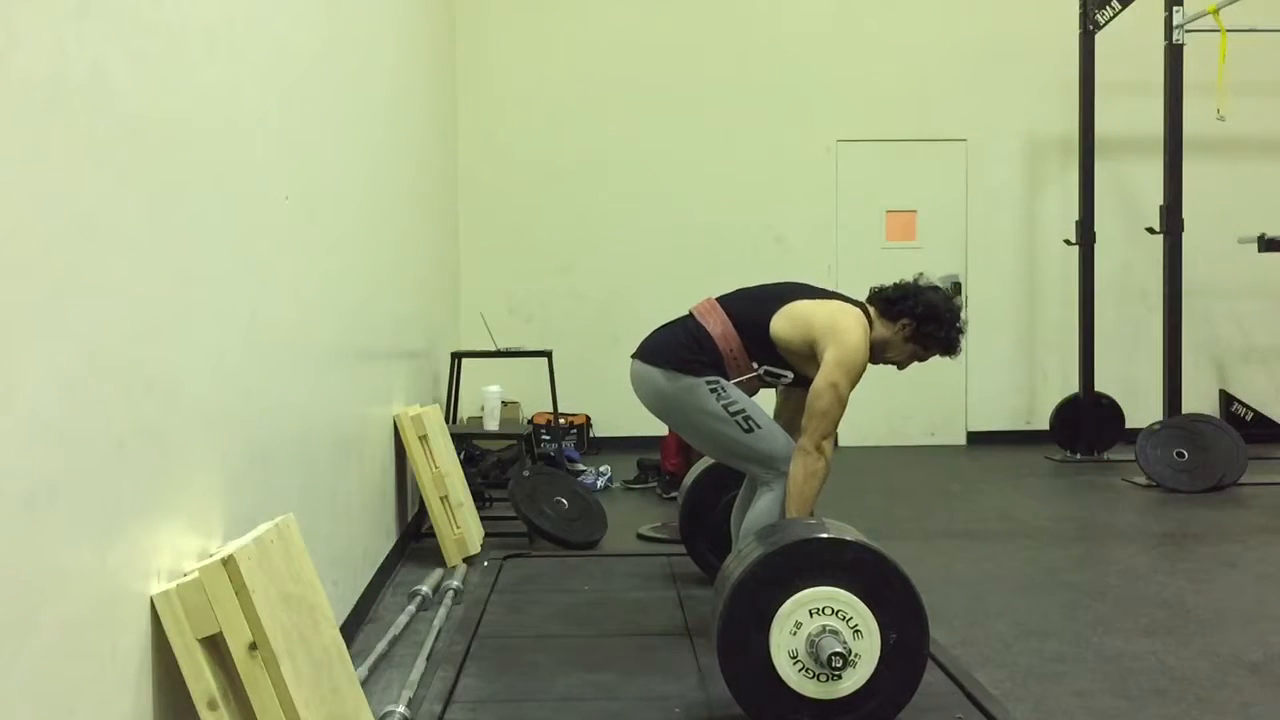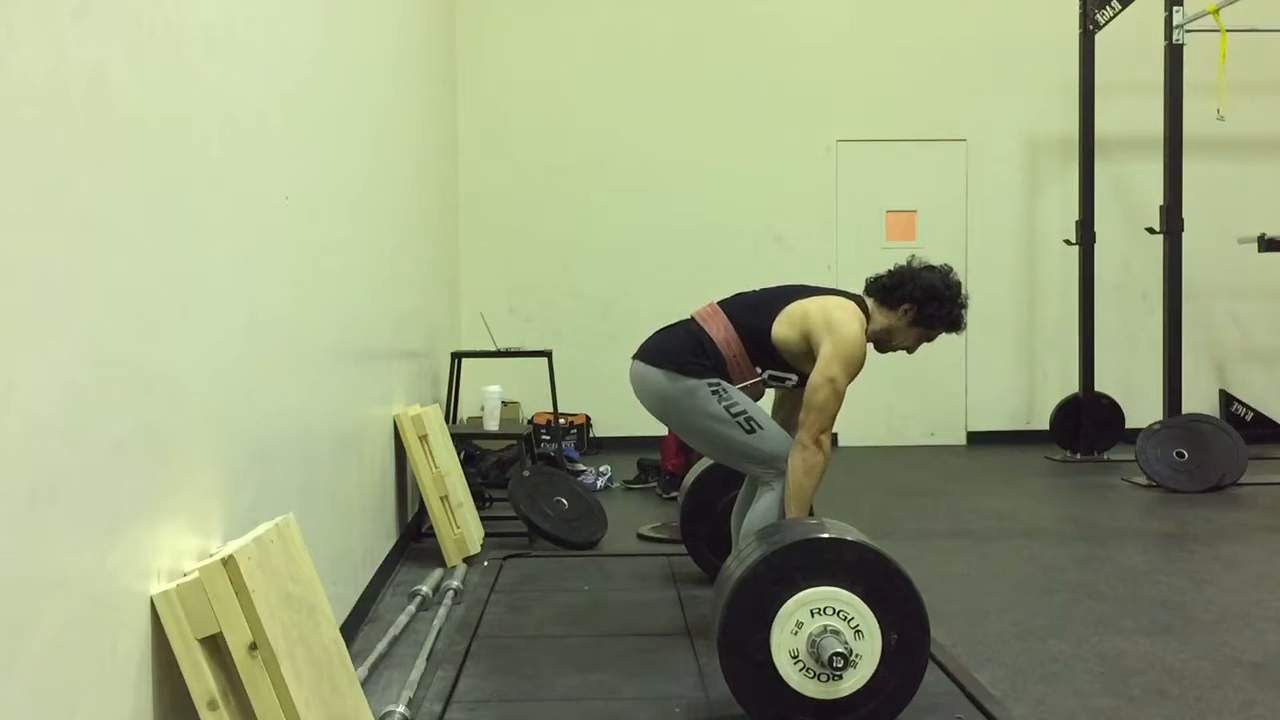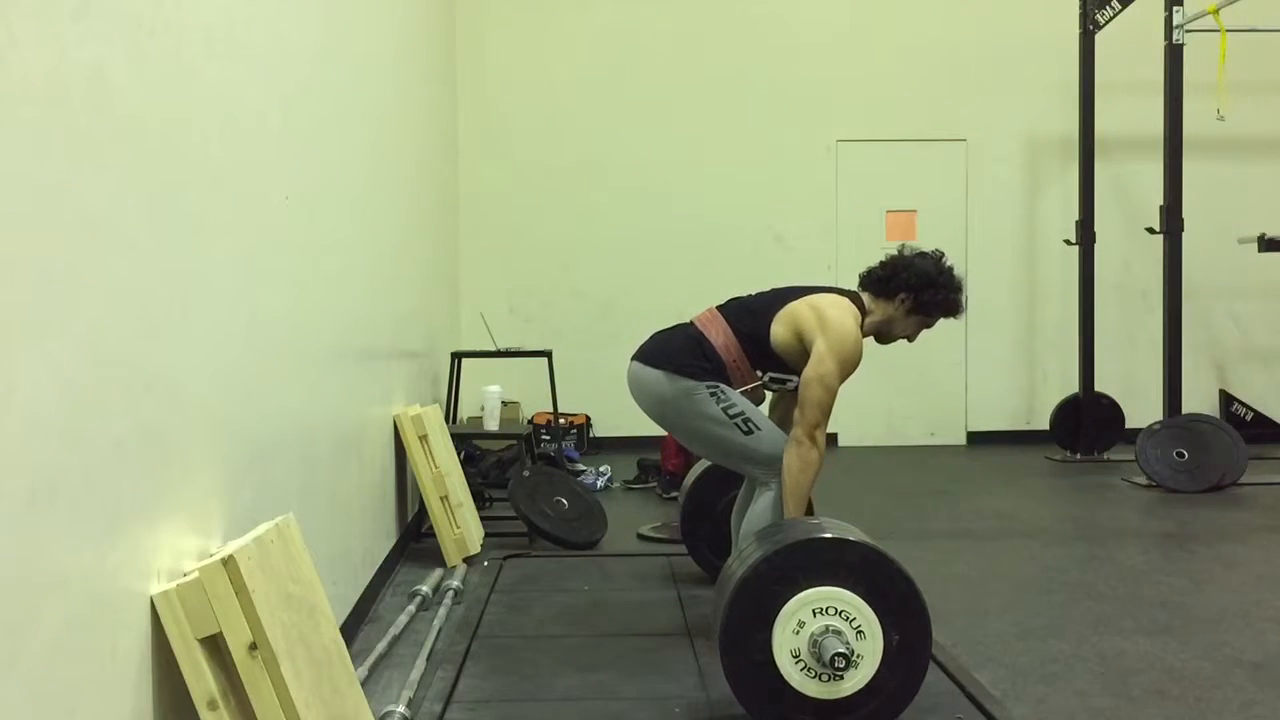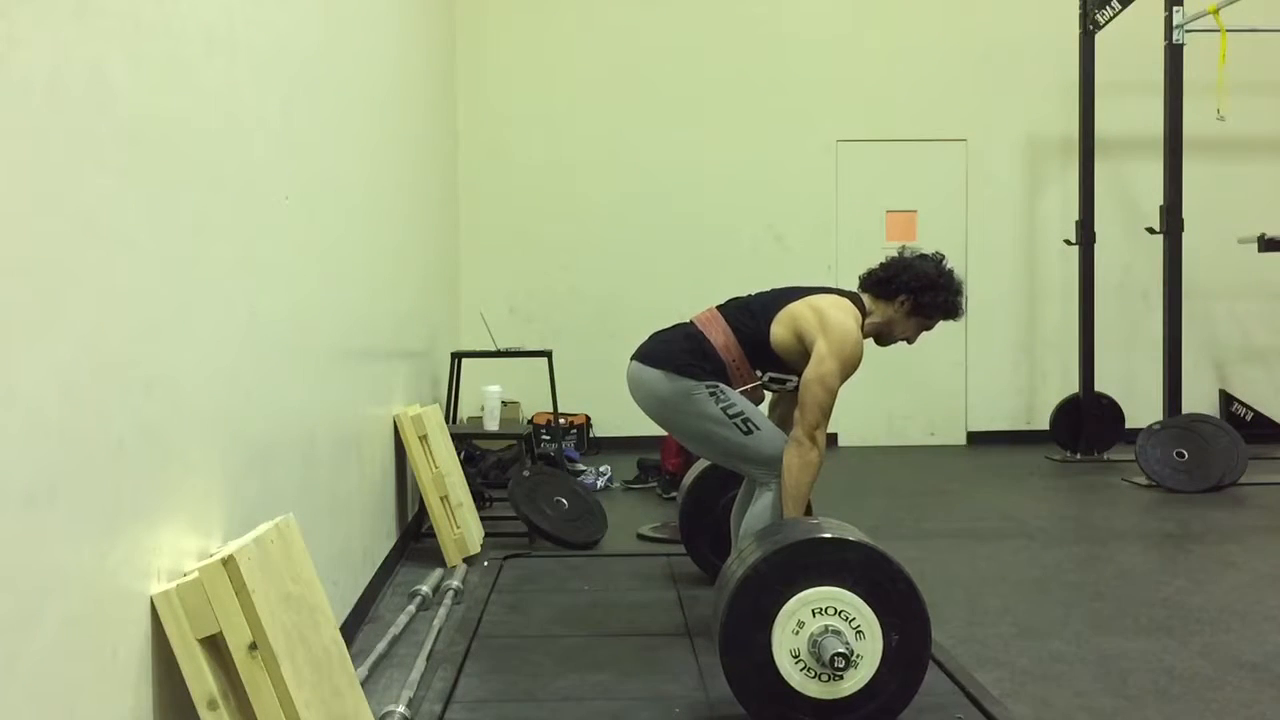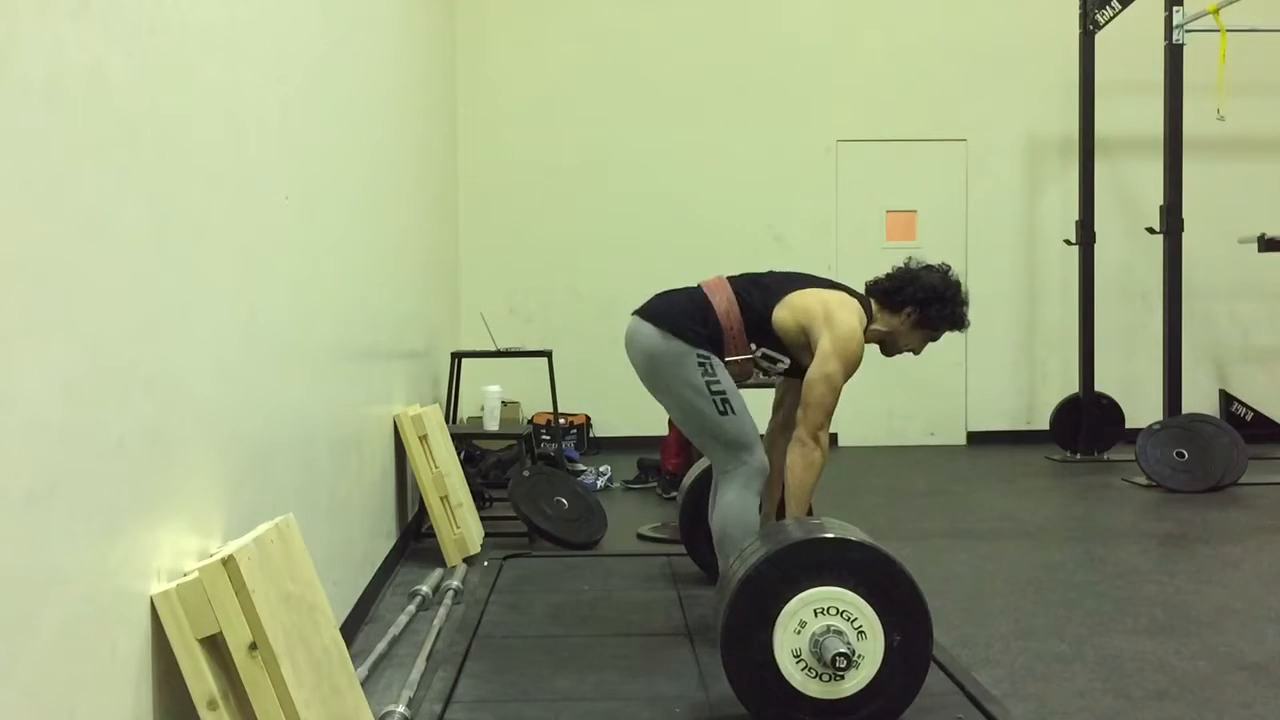
dt=0.3s
person 1, frame 1
left shoulder: (837, 321)
right shoulder: (850, 339)
left elbow: (791, 426)
right elbow: (814, 446)
left hip: (662, 361)
right hip: (677, 370)
left knee: (771, 465)
right knee: (780, 469)
person 1, frame 2
left shoulder: (836, 315)
right shoulder: (847, 334)
left elbow: (789, 421)
right elbow: (812, 440)
left hip: (663, 364)
right hip: (677, 373)
left knee: (772, 465)
right knee: (781, 469)
person 1, frame 3
left shoulder: (833, 312)
right shoulder: (843, 332)
left elbow: (786, 417)
right elbow: (807, 436)
left hip: (661, 365)
right hip: (676, 377)
left knee: (771, 465)
right knee: (779, 471)
person 1, frame 4
left shoulder: (833, 315)
right shoulder: (843, 333)
left elbow: (785, 415)
right elbow: (807, 437)
left hip: (661, 366)
right hip: (675, 377)
left knee: (771, 466)
right knee: (780, 471)
person 1, frame 5
left shoulder: (834, 318)
right shoulder: (845, 331)
left elbow: (786, 423)
right elbow: (810, 437)
left wrist: (764, 514)
left hip: (661, 330)
right hip: (671, 338)
left knee: (739, 463)
right knee: (743, 465)
